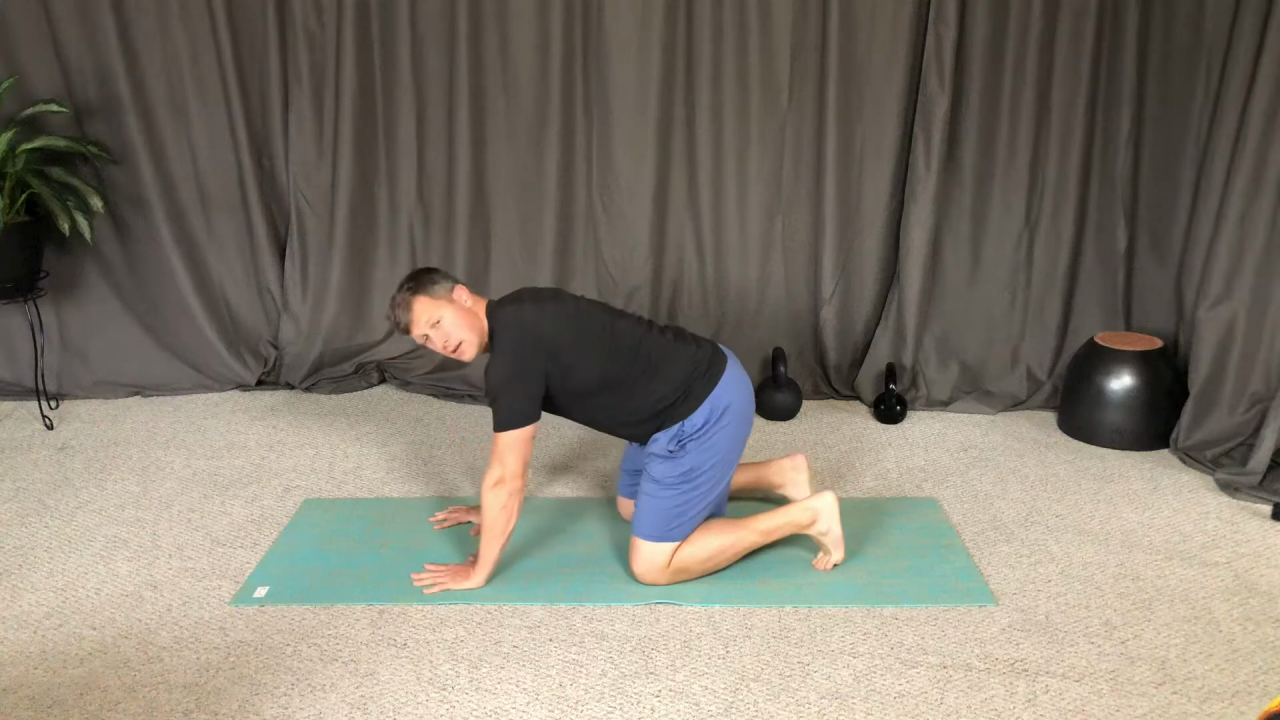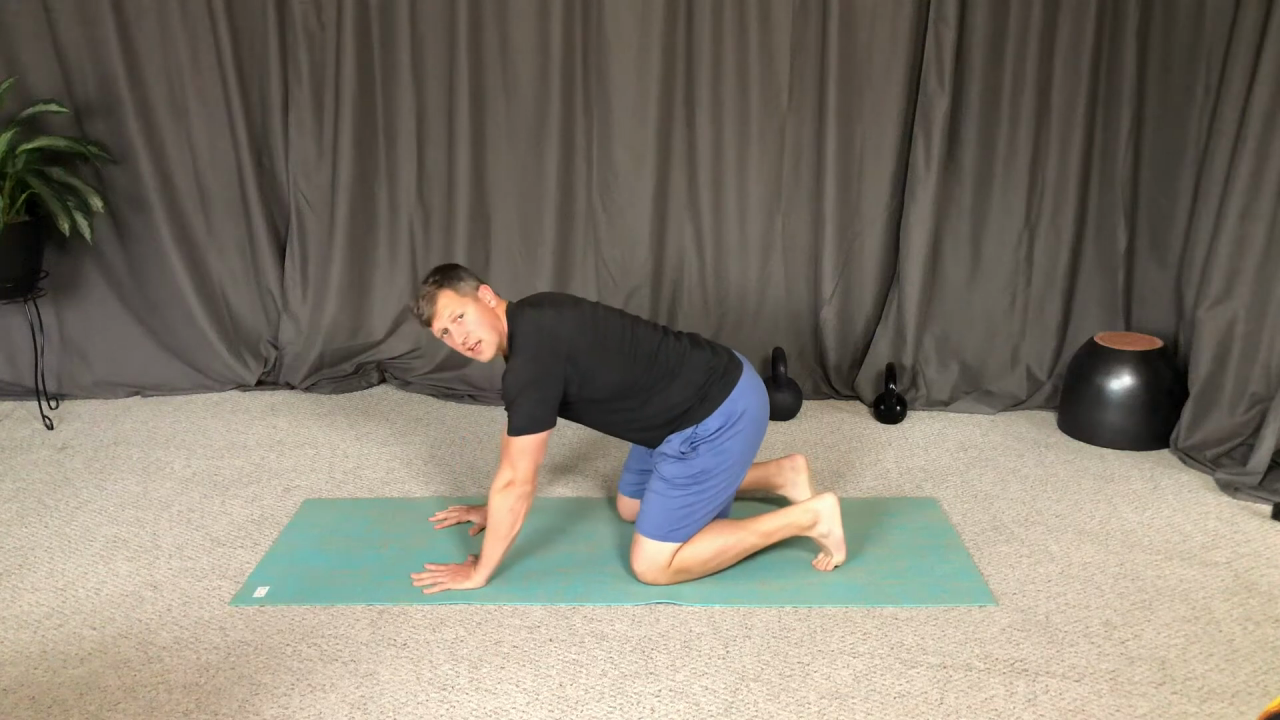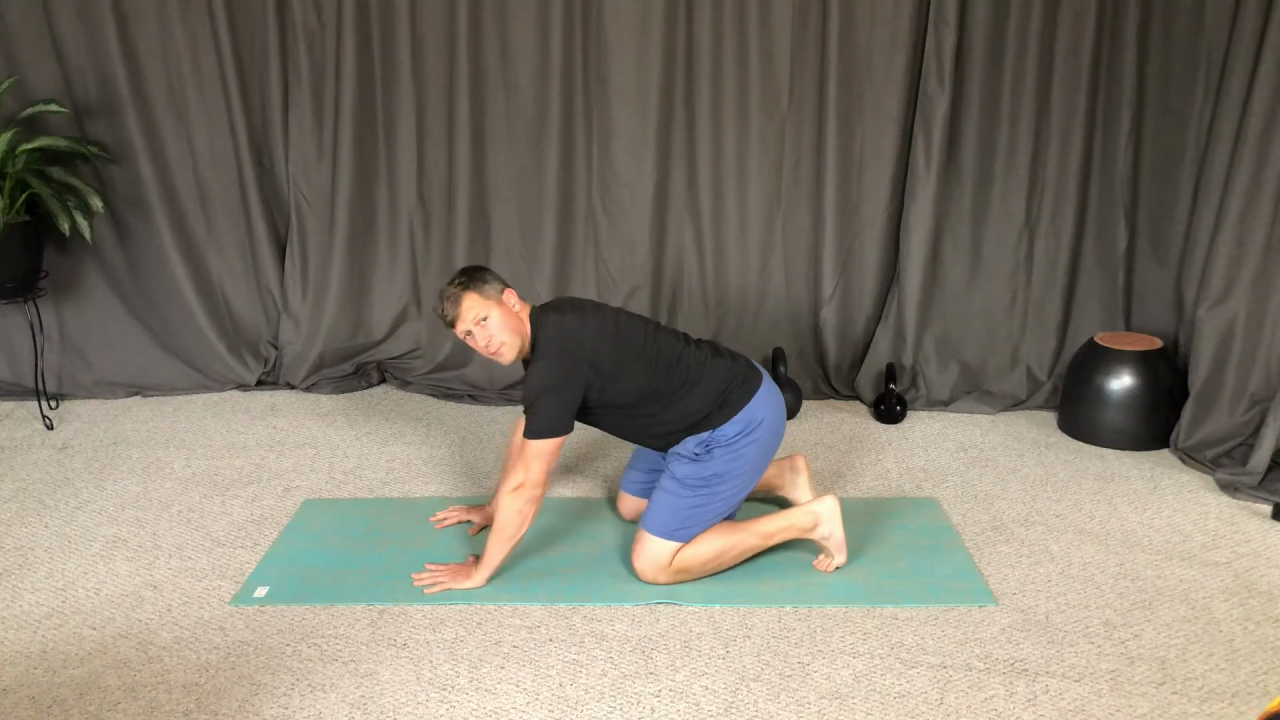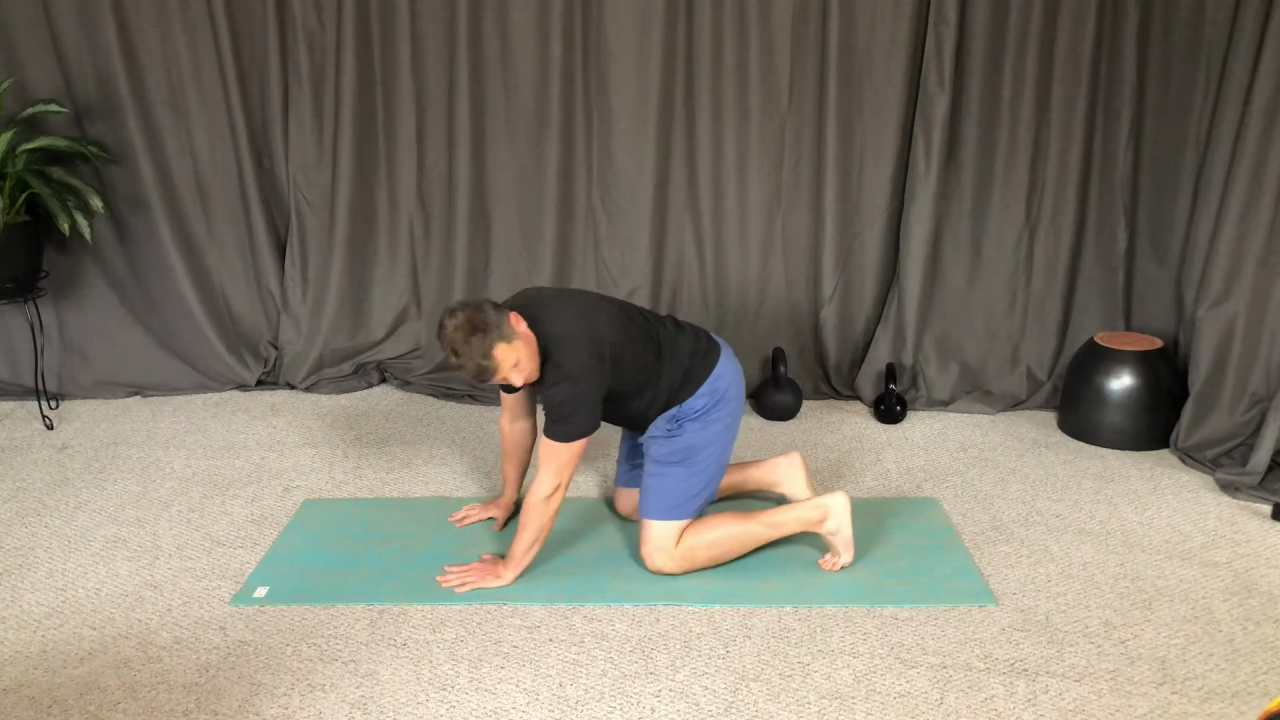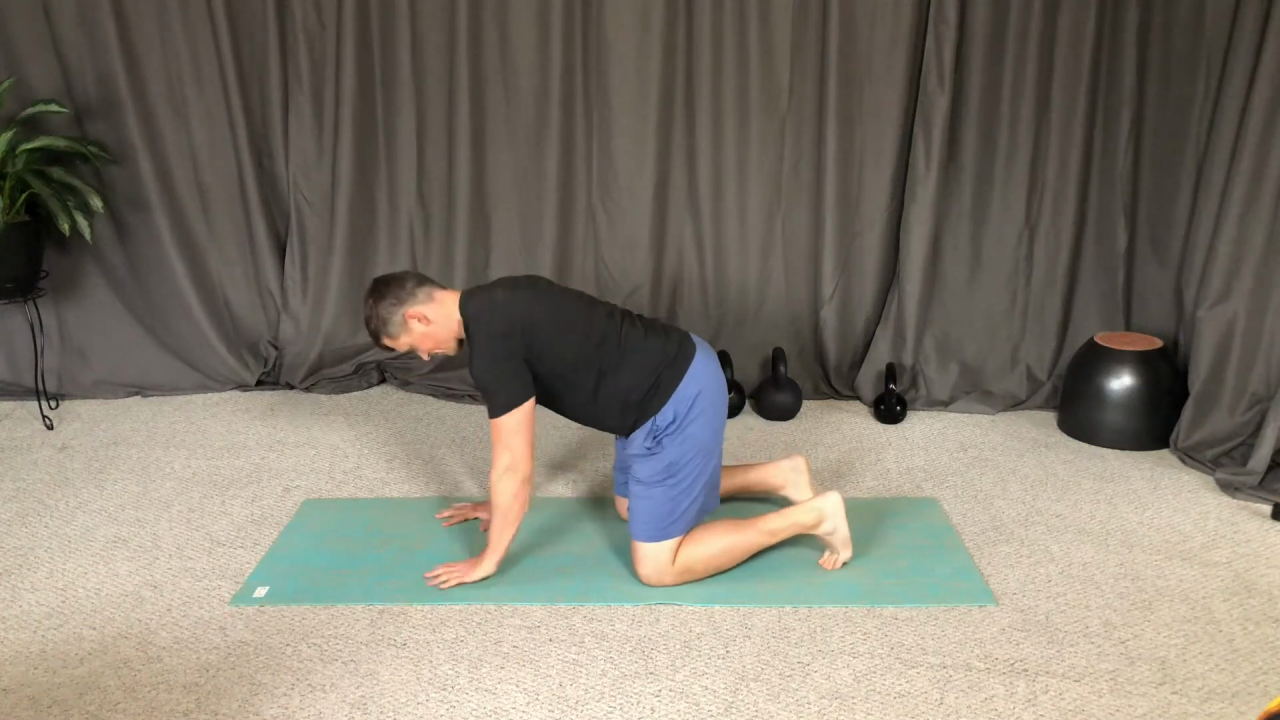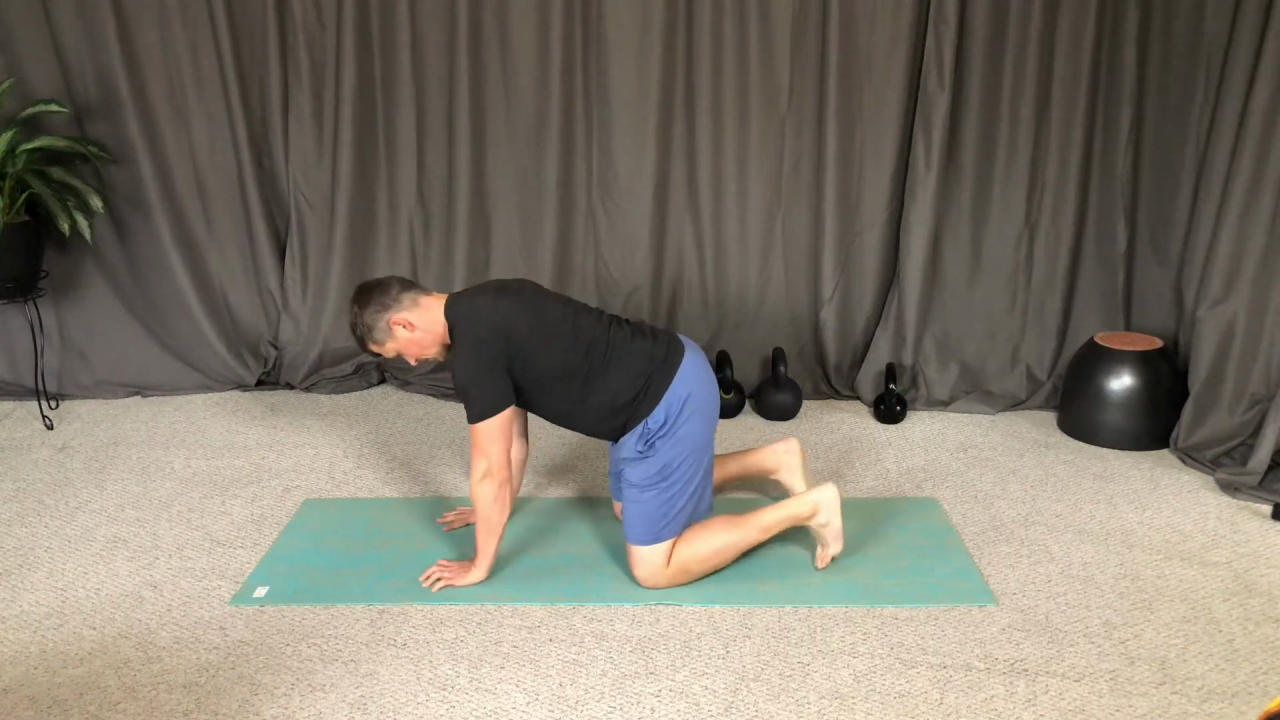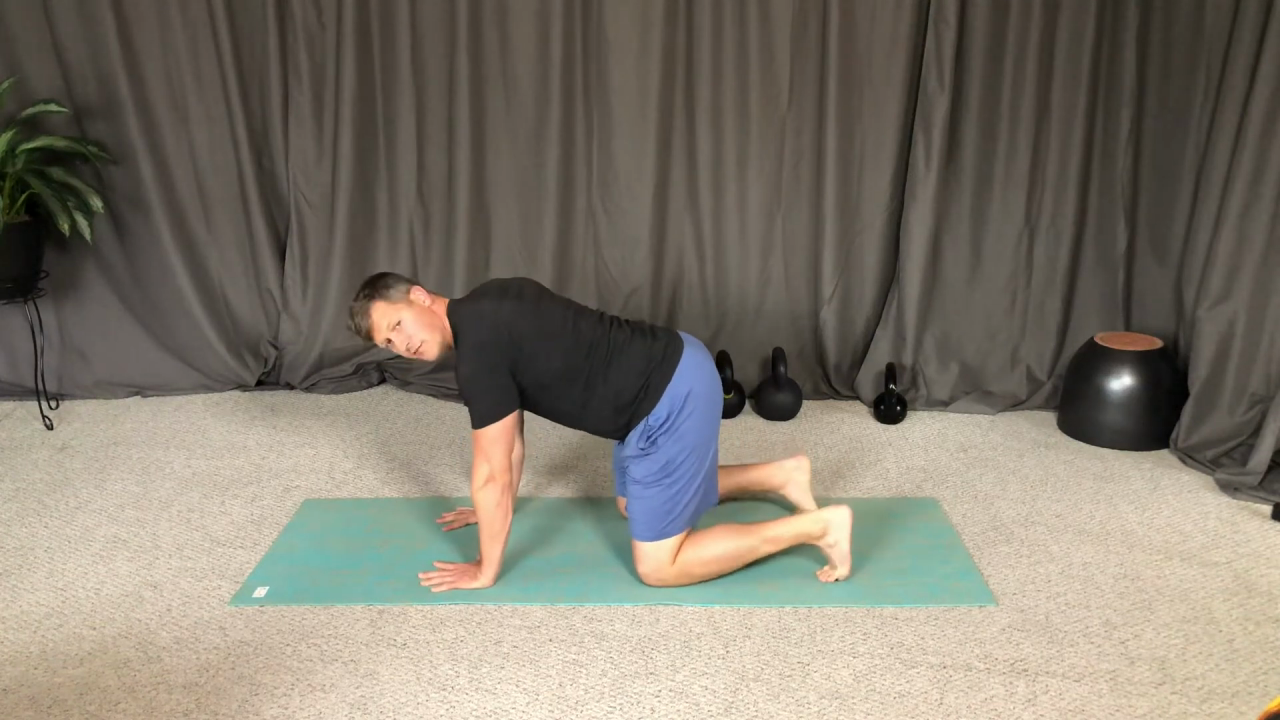
dt=0.7s
person 1, frame 1
left shoulder: (513, 353)
right shoulder: (515, 318)
left elbow: (508, 479)
right elbow: (518, 433)
left wrist: (478, 571)
right wrist: (492, 510)
left hip: (705, 409)
right hip: (703, 384)
left knee: (653, 564)
right knee: (632, 507)
left ankle: (807, 514)
right ankle: (779, 474)
person 1, frame 2
left shoulder: (533, 356)
right shoulder: (529, 323)
left elbow: (517, 481)
right elbow: (520, 433)
left wrist: (479, 572)
right wrist: (494, 509)
left hip: (719, 414)
right hip: (713, 389)
left knee: (653, 564)
right knee: (631, 507)
left ankle: (809, 517)
right ankle: (780, 475)
person 1, frame 3
left shoulder: (556, 359)
right shoulder: (546, 330)
left elbow: (527, 484)
right elbow: (528, 428)
left wrist: (480, 571)
right wrist: (492, 509)
left hip: (738, 422)
right hip: (716, 402)
left knee: (653, 564)
right knee: (631, 507)
left ankle: (809, 519)
right ankle: (780, 476)
person 1, frame 4
left shoulder: (573, 363)
right shoulder: (506, 336)
left elbow: (550, 485)
right elbow: (517, 418)
left wrist: (508, 567)
right wrist: (507, 497)
left hip: (702, 391)
right hip: (661, 387)
left knee: (663, 553)
right knee: (630, 504)
left ankle: (818, 513)
right ankle: (775, 474)
person 1, frame 5
left shoulder: (490, 340)
right shoulder: (495, 306)
left elbow: (513, 464)
right elbow: (521, 424)
left wrist: (489, 559)
right wrist: (499, 502)
left hip: (678, 400)
right hip: (679, 373)
left knee: (657, 567)
right knee: (630, 507)
left ankle: (813, 515)
right ankle: (780, 476)
person 1, frame 6
left shoulder: (474, 347)
right shoulder: (481, 311)
left elbow: (490, 470)
right elbow: (514, 432)
left wrist: (480, 564)
right wrist: (499, 506)
left hip: (669, 403)
right hip: (671, 373)
left knee: (653, 567)
right knee: (629, 508)
left ankle: (806, 507)
right ankle: (774, 460)
person 1, frame 7
left shoulder: (479, 350)
right shoulder: (484, 312)
left elbow: (490, 474)
right elbow: (509, 432)
left wrist: (485, 571)
right wrist: (498, 507)
left hip: (674, 396)
right hip: (675, 369)
left knee: (658, 567)
right knee: (634, 505)
left ankle: (818, 527)
right ankle: (781, 476)
